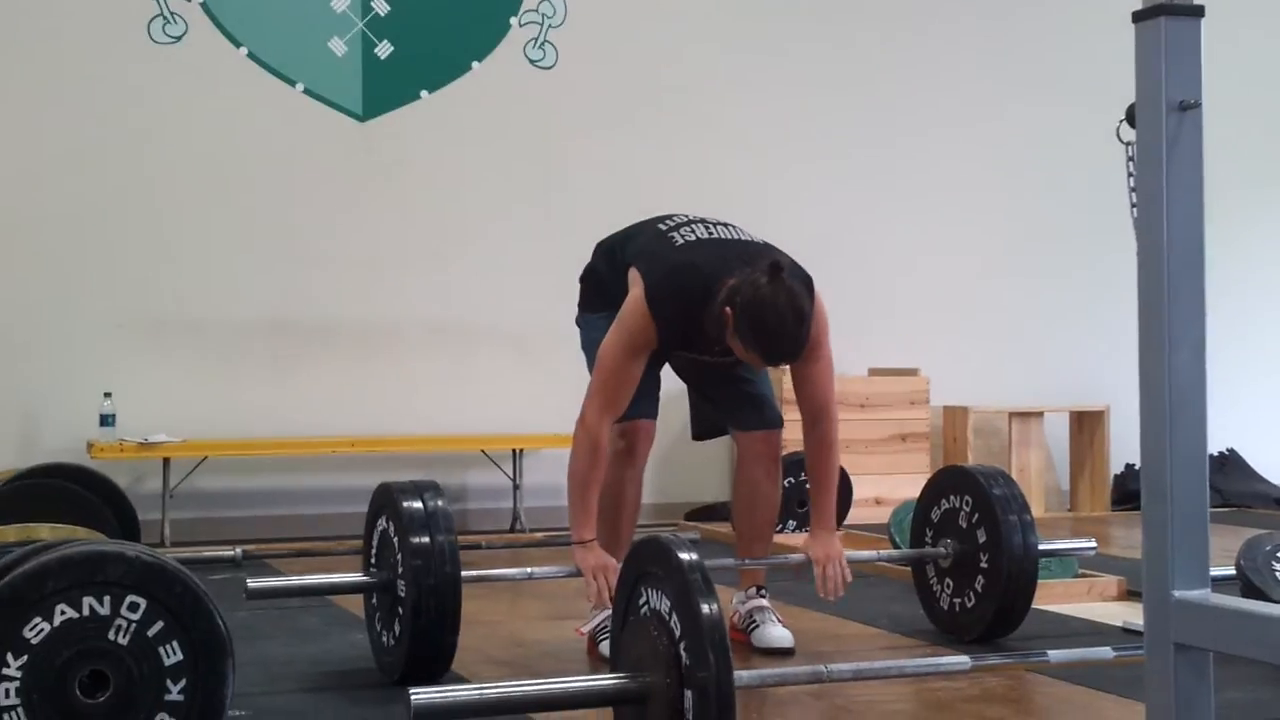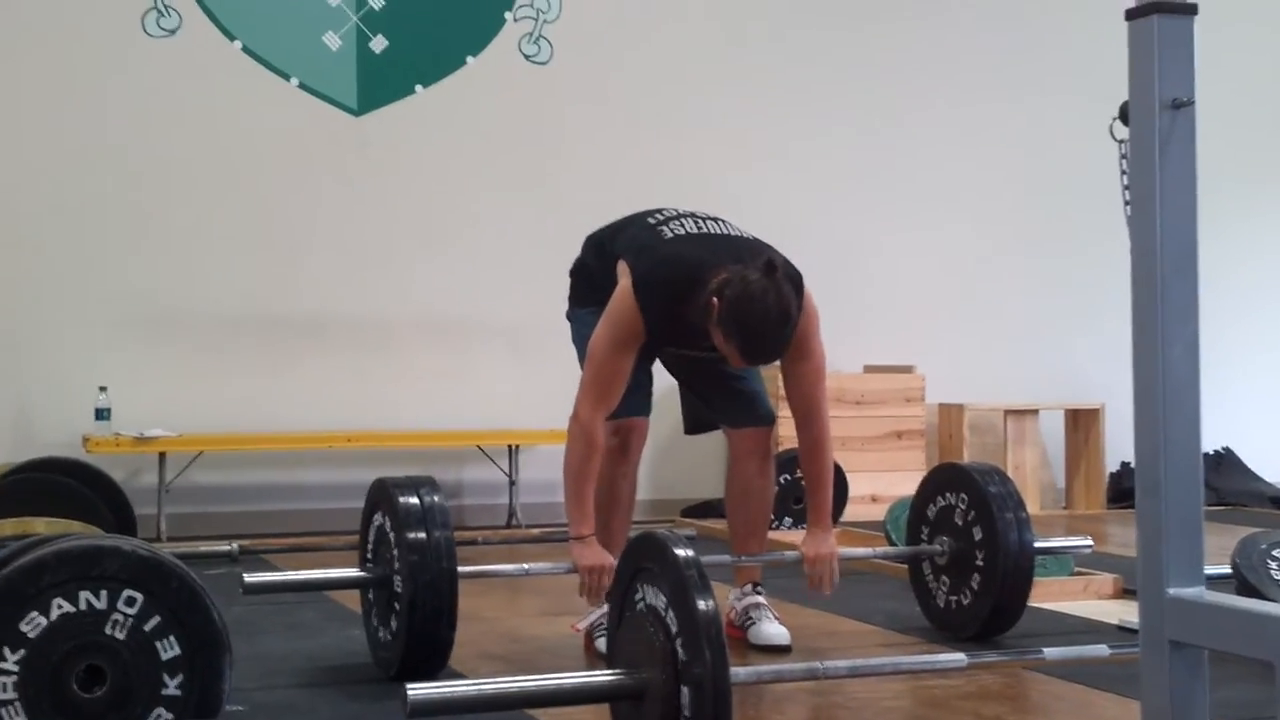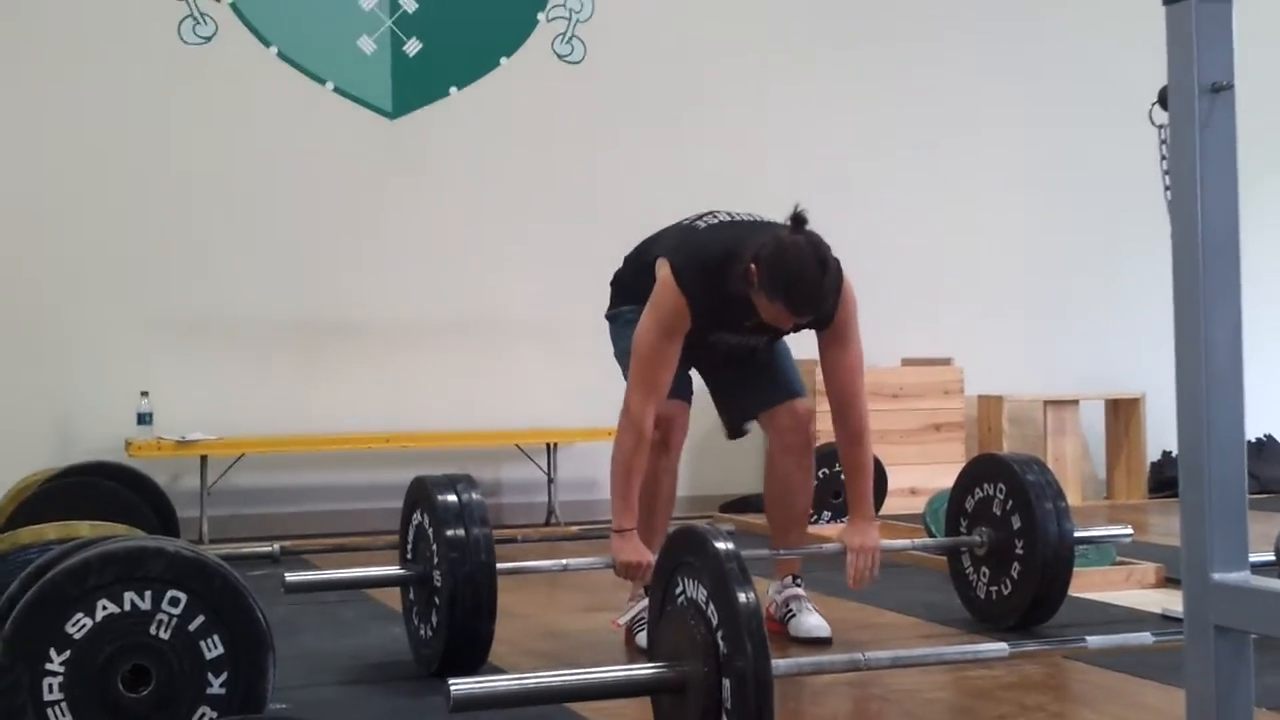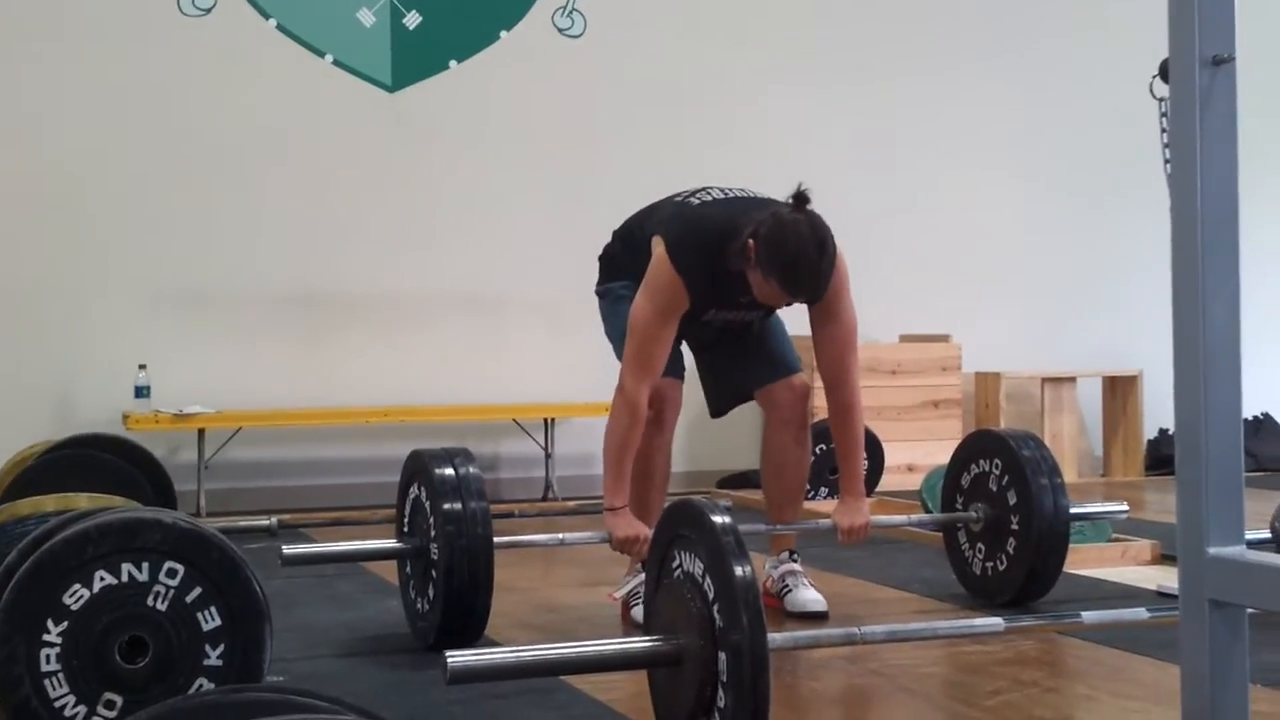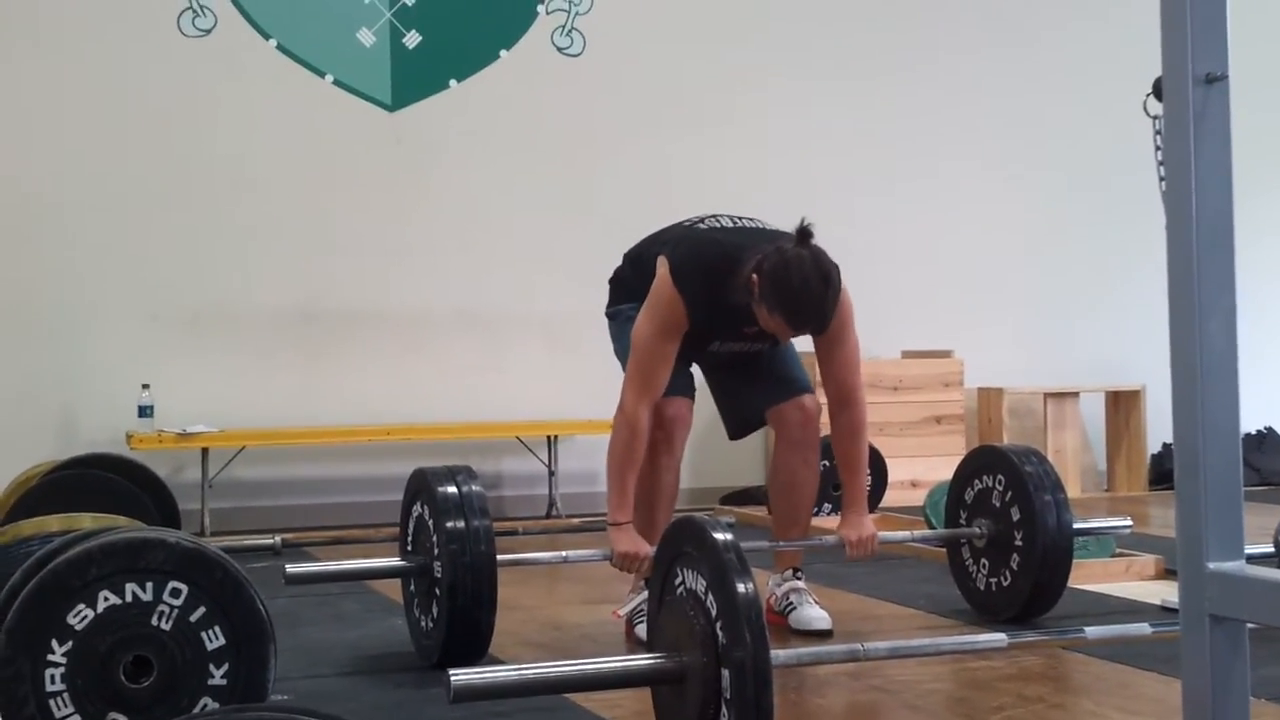
dt=1s
person 1, frame 1
left shoulder: (800, 305)
right shoulder: (651, 301)
left elbow: (820, 420)
right elbow: (595, 420)
left wrist: (824, 530)
right wrist: (584, 541)
left hip: (711, 322)
right hip: (614, 298)
left knee: (764, 437)
right knee: (633, 434)
left ankle: (751, 602)
right ankle: (609, 609)
person 1, frame 2
left shoulder: (792, 304)
right shoulder: (636, 293)
left elbow: (812, 419)
right elbow: (590, 415)
left wrist: (820, 527)
right wrist: (582, 537)
left hip: (697, 314)
right hip: (602, 291)
left knee: (756, 432)
right knee: (625, 431)
left ankle: (747, 598)
right ankle: (606, 606)
person 1, frame 3
left shoulder: (830, 289)
right shoulder: (683, 279)
left elbow: (849, 408)
right elbow: (640, 408)
left wrist: (863, 519)
right wrist: (624, 531)
left hip: (739, 331)
right hip: (644, 306)
left knee: (795, 420)
right knee: (667, 420)
left ankle: (786, 591)
right ankle: (645, 600)
person 1, frame 4
left shoulder: (823, 263)
right shoulder: (680, 254)
left elbow: (841, 382)
right elbow: (634, 386)
left wrist: (853, 494)
right wrist: (617, 507)
left hip: (730, 303)
right hip: (635, 281)
left knee: (790, 395)
right knee: (662, 398)
left ankle: (783, 567)
right ankle: (642, 575)
person 1, frame 5
left shoulder: (825, 292)
right shoulder: (683, 278)
left elbow: (847, 403)
right elbow: (637, 404)
left wrist: (855, 510)
right wrist: (621, 524)
left hip: (740, 327)
right hip: (643, 303)
left knee: (801, 414)
right knee: (670, 417)
left ankle: (787, 584)
right ankle: (646, 593)
